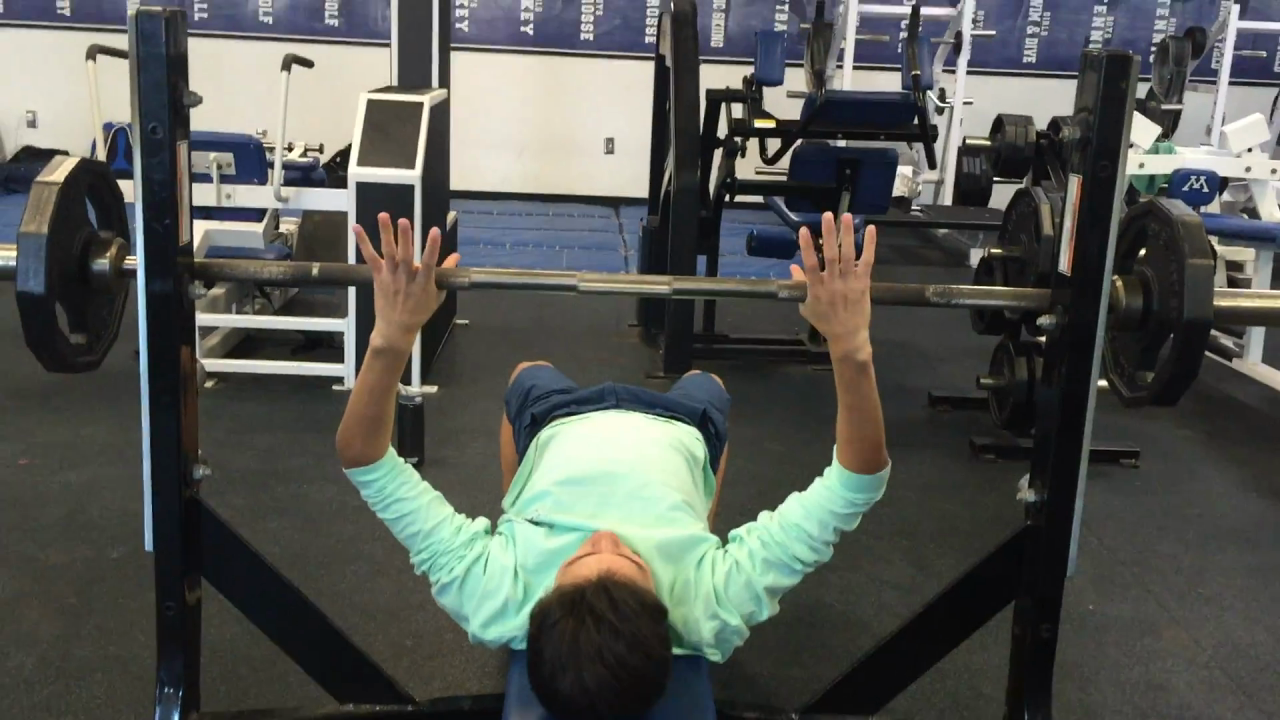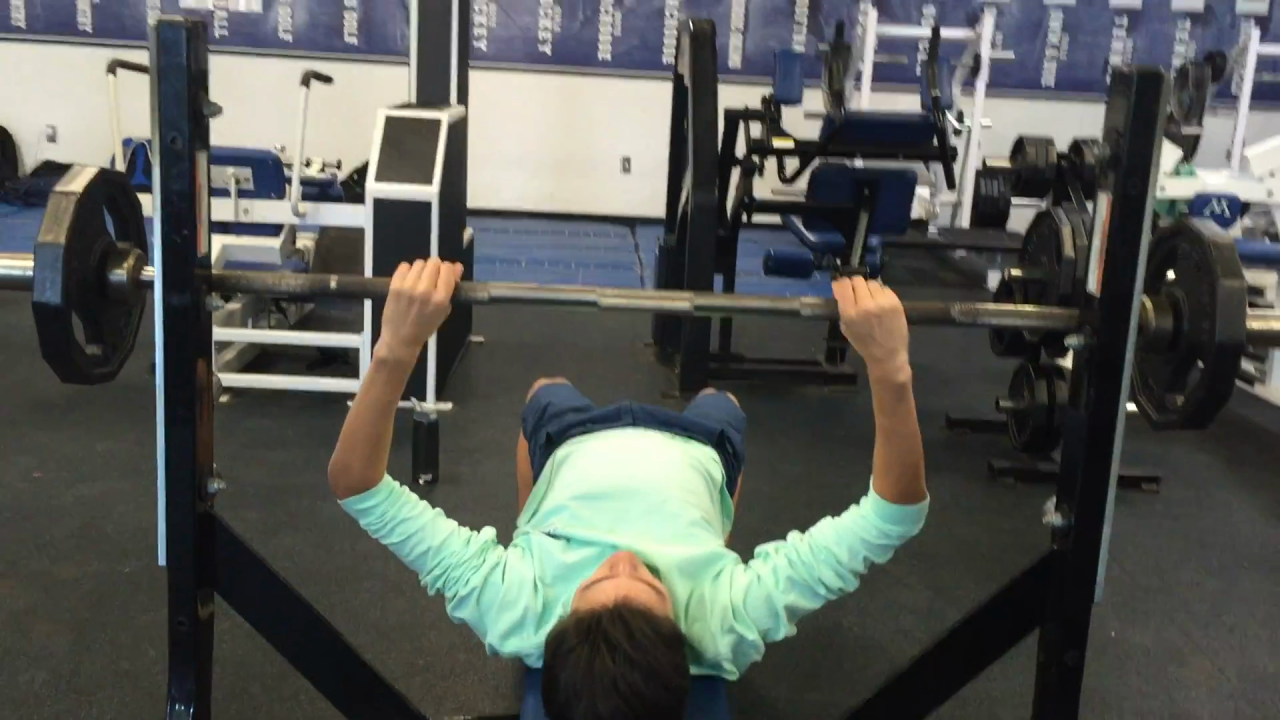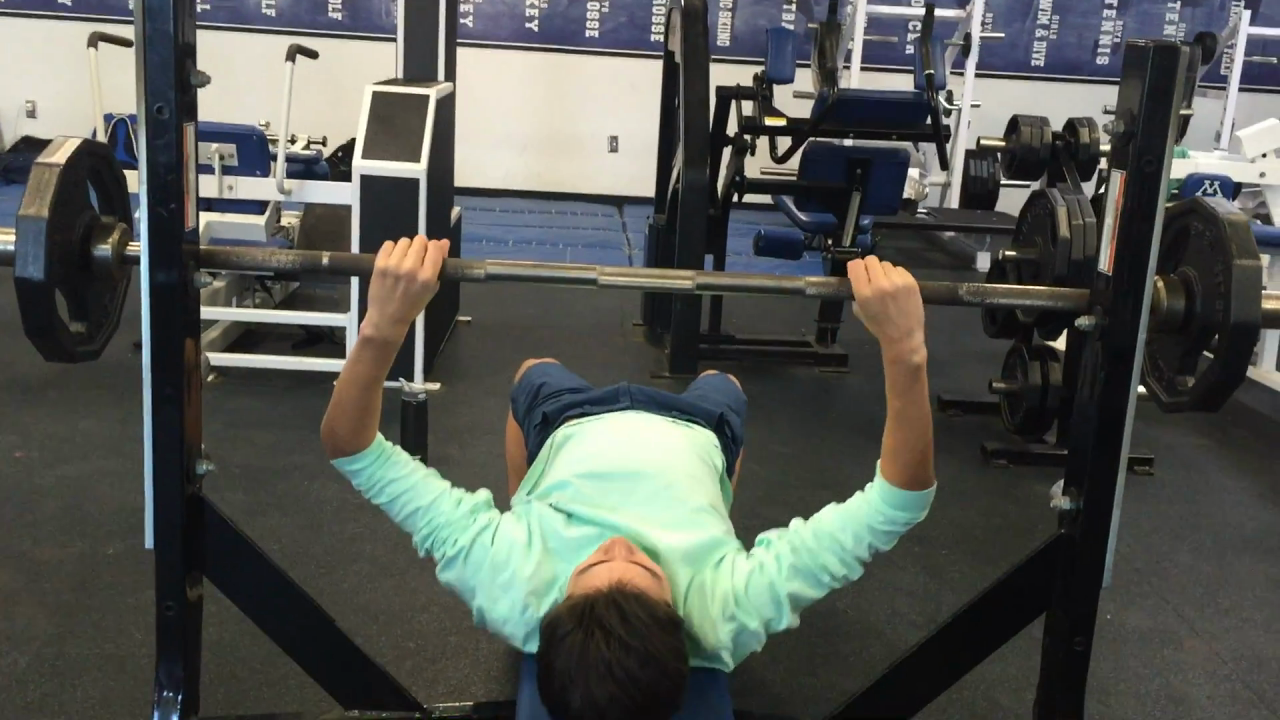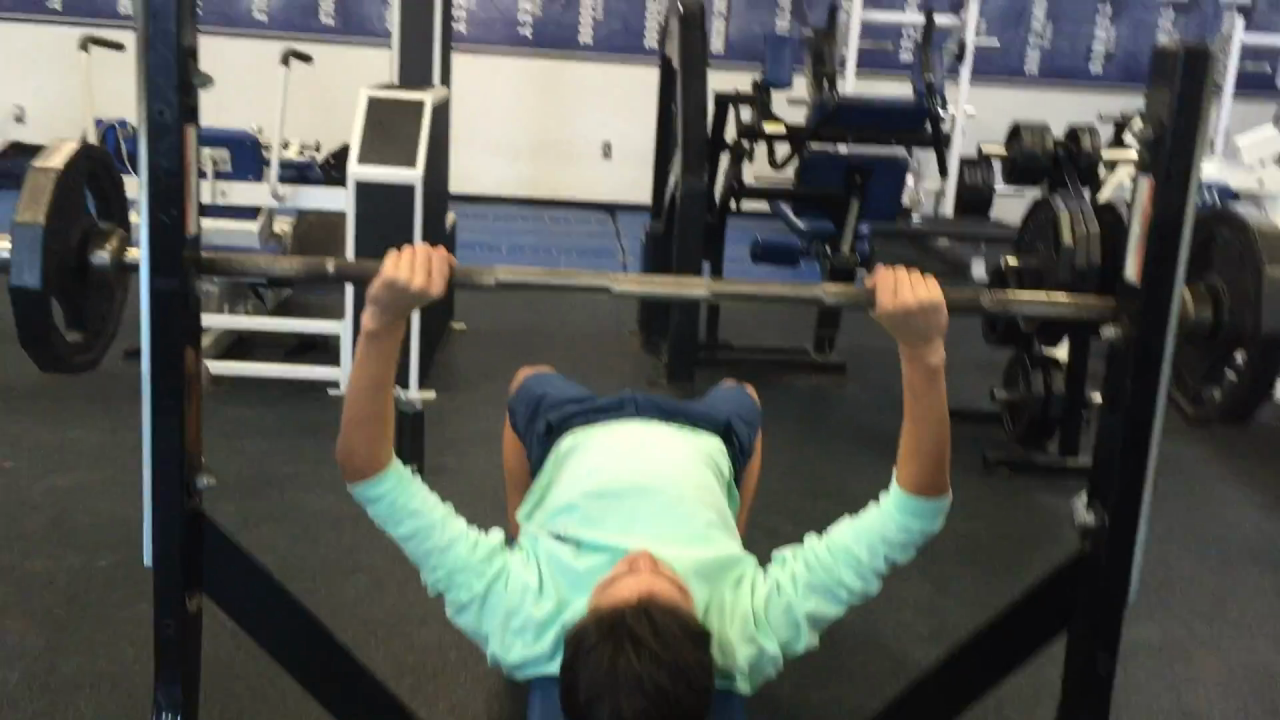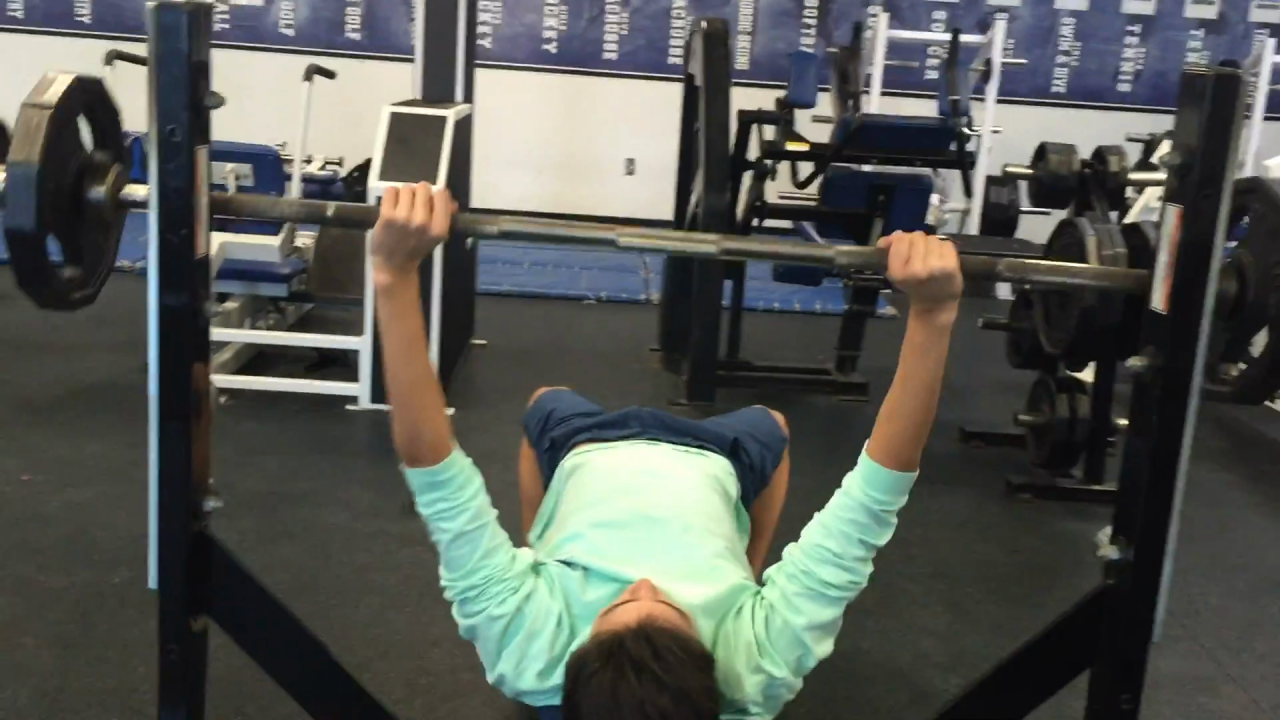
dt=0.5s
person 1, frame 1
left shoulder: (497, 600)
right shoulder: (710, 604)
left elbow: (365, 463)
right elbow: (856, 484)
left wrist: (391, 337)
right wrist: (850, 347)
left knee: (530, 375)
right knee: (703, 385)
person 1, frame 2
left shoulder: (516, 613)
right shoulder: (729, 620)
left elbow: (355, 486)
right elbow: (895, 515)
left wrist: (395, 347)
right wrist: (890, 367)
left knee: (550, 395)
right knee: (719, 405)
person 1, frame 3
left shoulder: (512, 588)
right shoulder: (728, 609)
left elbow: (351, 450)
right elbow: (899, 501)
left wrist: (382, 326)
right wrist: (903, 347)
left knee: (536, 371)
right knee: (721, 385)
person 1, frame 4
left shoulder: (520, 623)
right shoulder: (750, 632)
left elbow: (372, 480)
right elbow: (915, 512)
left wrist: (382, 322)
right wrist: (922, 351)
left knee: (534, 384)
right knee: (736, 398)
person 1, frame 5
left shoulder: (527, 653)
right shoulder: (757, 659)
left elbow: (434, 475)
right elbow: (875, 494)
left wrist: (396, 274)
right wrist: (932, 316)
left knee: (549, 406)
right knee: (766, 425)
